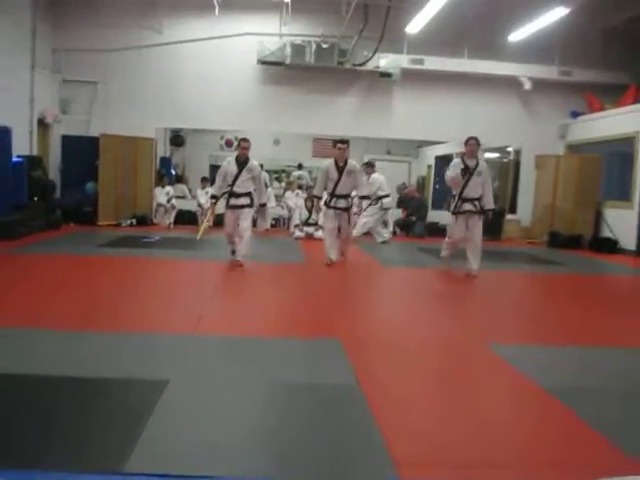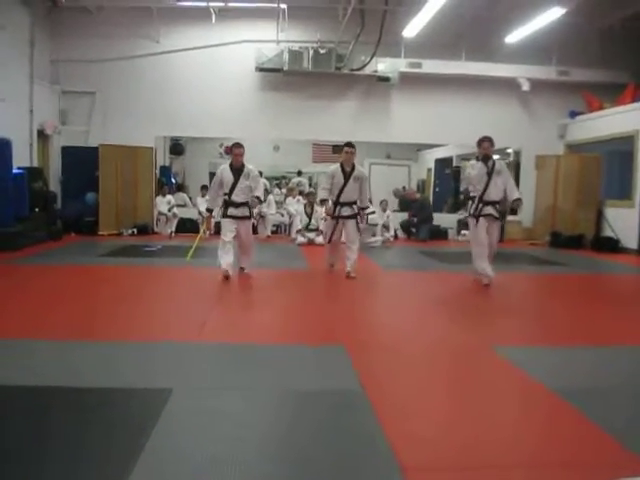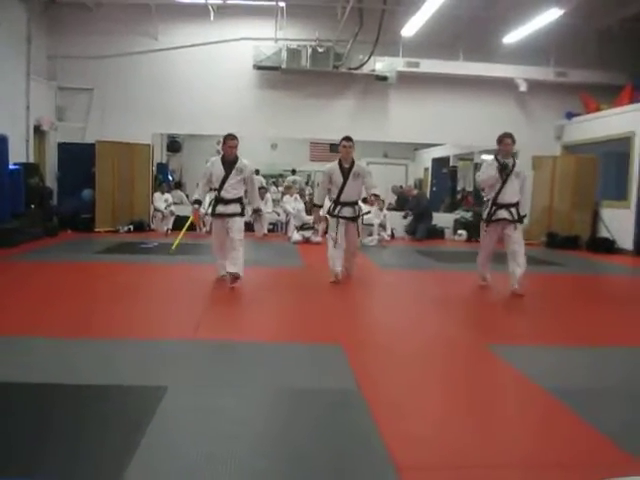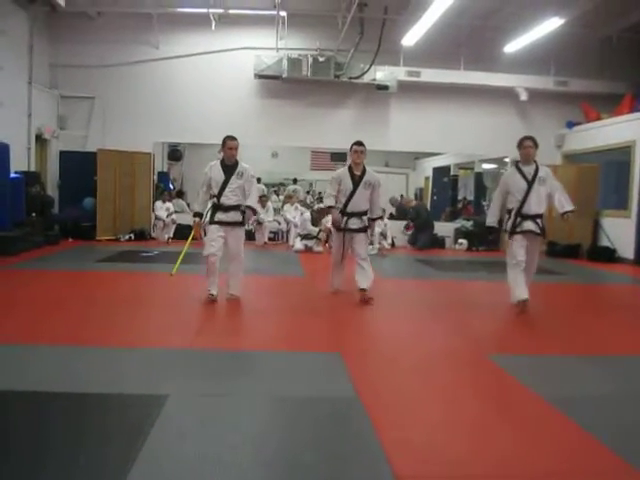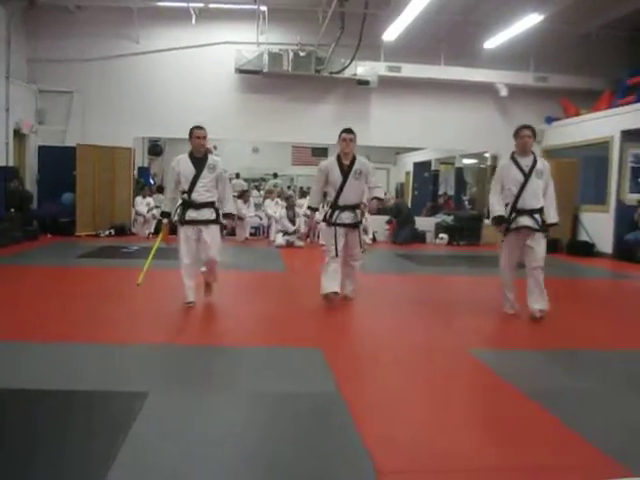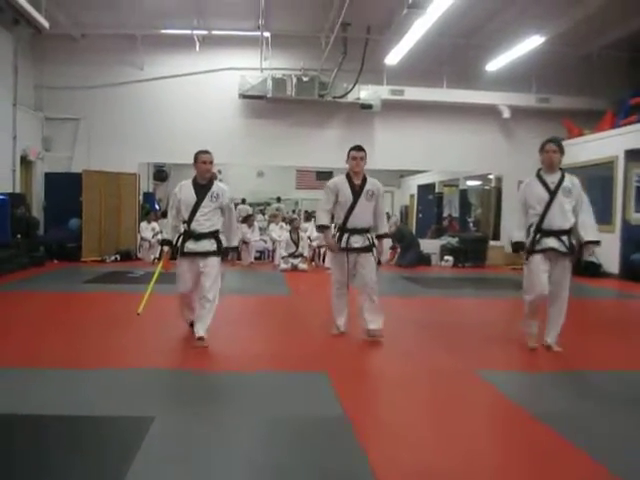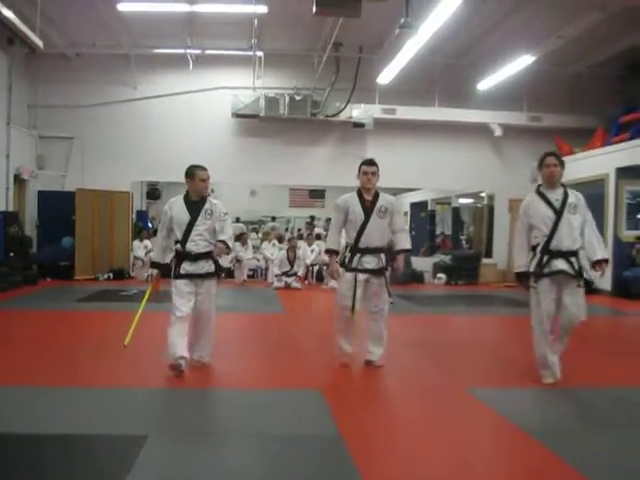
dt=0.4s
person 1, frame 1
left shoulder: (483, 166)
right shoulder: (457, 163)
left elbow: (487, 187)
right elbow: (449, 180)
left wrist: (488, 206)
right wrist: (461, 173)
left hip: (476, 206)
right hip: (460, 205)
left knee: (475, 238)
right knee: (456, 236)
left ankle: (472, 267)
right ankle: (447, 252)
person 1, frame 2
left shoulder: (501, 166)
right shoulder: (473, 165)
left elbow: (509, 184)
right elbow: (472, 180)
left wrist: (515, 199)
right wrist: (482, 163)
left hip: (495, 209)
right hip: (478, 208)
left knee: (492, 244)
right knee: (479, 243)
left ankle: (482, 269)
right ankle: (485, 274)
person 1, frame 3
left shoulder: (519, 168)
right shoulder: (489, 164)
left elbow: (521, 192)
right elbow: (481, 181)
left wrist: (521, 213)
right wrist: (497, 171)
left hip: (513, 214)
right hip: (493, 212)
left knee: (517, 249)
right knee: (486, 247)
left ankle: (516, 283)
right ankle: (484, 276)
person 1, frame 4
left shoulder: (545, 173)
right shoulder: (509, 175)
left elbow: (556, 191)
right elbow: (498, 200)
left wrist: (566, 208)
right wrist: (492, 223)
left hip: (536, 224)
right hip: (515, 224)
left knee: (530, 265)
right knee: (516, 261)
left ankle: (519, 296)
right ankle: (520, 299)
person 1, frame 5
left shoulder: (543, 165)
right shoulder: (505, 167)
left elbow: (549, 194)
right elbow: (495, 193)
left wrist: (551, 220)
right wrist: (498, 216)
left hip: (535, 221)
right hip: (512, 220)
left knee: (537, 264)
right knee: (508, 265)
left ankle: (537, 307)
right ankle: (510, 303)
person 1, frame 6
left shoulder: (572, 183)
right shoulder: (530, 184)
left elbow: (583, 210)
right elbow: (522, 215)
left wrist: (589, 238)
right wrist: (519, 242)
left hip: (563, 243)
right hip: (537, 242)
left knee: (559, 294)
right knee: (537, 291)
left ankle: (551, 337)
right ankle: (532, 332)
person 1, frame 7
left shoulder: (576, 198)
right shoulder: (530, 202)
left elbow: (588, 229)
right elbow: (521, 237)
left wrist: (598, 257)
right wrist: (522, 270)
left hip: (571, 265)
right hip: (543, 265)
left knee: (574, 317)
right knee: (543, 319)
left ankle: (554, 352)
right ankle: (549, 370)
person 2, frame 1
left shoulder: (254, 166)
right shoulder: (228, 163)
left elbow: (260, 185)
right elbow: (220, 180)
left wrist: (262, 203)
right wrist: (214, 197)
left hip: (246, 201)
right hip: (231, 200)
left knee: (244, 230)
right knee: (229, 229)
left ankle: (239, 257)
right ankle: (234, 247)
person 2, frame 2
left shoulder: (251, 171)
right shoulder: (222, 171)
left elbow: (258, 187)
right elbow: (214, 191)
left wrist: (256, 199)
right wrist: (209, 210)
left hip: (245, 211)
right hip: (228, 211)
left knee: (245, 242)
right knee: (226, 240)
left ankle: (243, 265)
right ankle: (226, 269)
person 2, frame 3
left shoulder: (245, 166)
right shoulder: (213, 163)
left elbow: (252, 188)
right elbow: (204, 184)
left wrist: (256, 208)
right wrist: (196, 204)
left hip: (236, 208)
right hip: (218, 207)
left knee: (236, 241)
right knee: (219, 243)
left ankle: (234, 273)
right ankle: (223, 271)
person 2, frame 4
left shoulder: (245, 170)
right shoulder: (212, 168)
left elbow: (252, 192)
right elbow: (204, 193)
left wrist: (250, 209)
right wrist: (198, 216)
left hip: (236, 217)
right hip: (217, 216)
left knee: (236, 256)
right knee: (211, 253)
left ankle: (234, 290)
right ankle: (212, 290)
person 2, frame 5
left shoulder: (215, 163)
right shoulder: (179, 162)
left elbow: (224, 189)
right elbow: (171, 190)
left wrist: (228, 214)
right wrist: (166, 217)
left hip: (209, 214)
right hip: (187, 214)
left knee: (211, 255)
right knee: (187, 258)
left ankle: (208, 277)
right ankle: (190, 296)
person 2, frame 6
left shoulder: (222, 190)
right shoulder: (182, 188)
left elbow: (230, 219)
right elbow: (173, 217)
right wrist: (167, 244)
left hip: (211, 245)
right hip: (187, 244)
left knee: (208, 291)
right knee: (185, 289)
left ankle: (200, 333)
right ankle: (192, 317)
person 2, frame 7
left shoulder: (216, 206)
right shoulder: (173, 206)
left elbow: (226, 230)
right elbow: (163, 237)
left wrist: (222, 244)
right wrist: (157, 266)
left hip: (207, 266)
right hip: (181, 266)
left knee: (204, 314)
right knee: (180, 313)
left ankle: (198, 354)
right ankle: (178, 359)
person 3, frame 1
left shoulder: (354, 167)
right shoulder: (326, 166)
left elbow: (359, 185)
right elbow: (320, 185)
right wrist: (317, 202)
left hip: (346, 202)
right hip: (331, 202)
left knee: (346, 231)
right knee: (330, 229)
left ankle: (342, 250)
right ankle: (331, 256)
person 3, frame 2
left shoulder: (361, 173)
right shoulder: (333, 171)
left elbow: (364, 193)
right elbow: (324, 189)
left wrist: (362, 211)
right wrist: (326, 205)
left hip: (352, 211)
right hip: (336, 209)
left knee: (353, 241)
right knee: (332, 239)
left ankle: (350, 269)
right ankle: (331, 261)
person 3, frame 3
left shoulder: (362, 169)
right shoulder: (330, 169)
left elbow: (370, 186)
right elbow: (321, 190)
left wrist: (373, 197)
right wrist: (316, 211)
left hip: (353, 211)
right hip: (336, 210)
left knee: (352, 244)
right knee: (335, 243)
left ankle: (347, 269)
right ankle: (336, 274)
person 3, frame 4
left shoulder: (373, 178)
right shoulder: (339, 174)
left elbow: (375, 202)
right elbow: (330, 195)
left wrist: (373, 222)
right wrist: (333, 212)
left hip: (361, 222)
right hip: (342, 221)
left knee: (362, 257)
right knee: (337, 256)
left ankle: (364, 291)
right ankle: (336, 285)
person 3, frame 5
left shoulder: (365, 165)
right shoulder: (326, 165)
left elbow: (374, 186)
right elbow: (317, 190)
left wrist: (374, 200)
right wrist: (312, 213)
left hip: (354, 216)
right hip: (334, 216)
left knee: (352, 257)
right knee: (332, 254)
left ankle: (347, 289)
right ankle: (331, 291)
person 3, frame 6
left shoulder: (376, 186)
right shoulder: (335, 184)
left elbow: (380, 214)
right elbow: (324, 210)
left wrist: (380, 241)
right wrist: (327, 233)
left hip: (366, 241)
right hip: (342, 240)
left knee: (370, 284)
right knee: (340, 285)
left ankle: (373, 327)
right ankle: (339, 323)
person 3, frame 7
left shoulder: (390, 203)
right shoulder: (345, 201)
left elbow: (400, 229)
right elbow: (335, 231)
left wrist: (401, 253)
right wrist: (333, 259)
left hip: (378, 261)
right hip: (353, 261)
left knee: (378, 311)
right knee: (348, 307)
left ankle: (373, 354)
right ankle: (345, 348)
